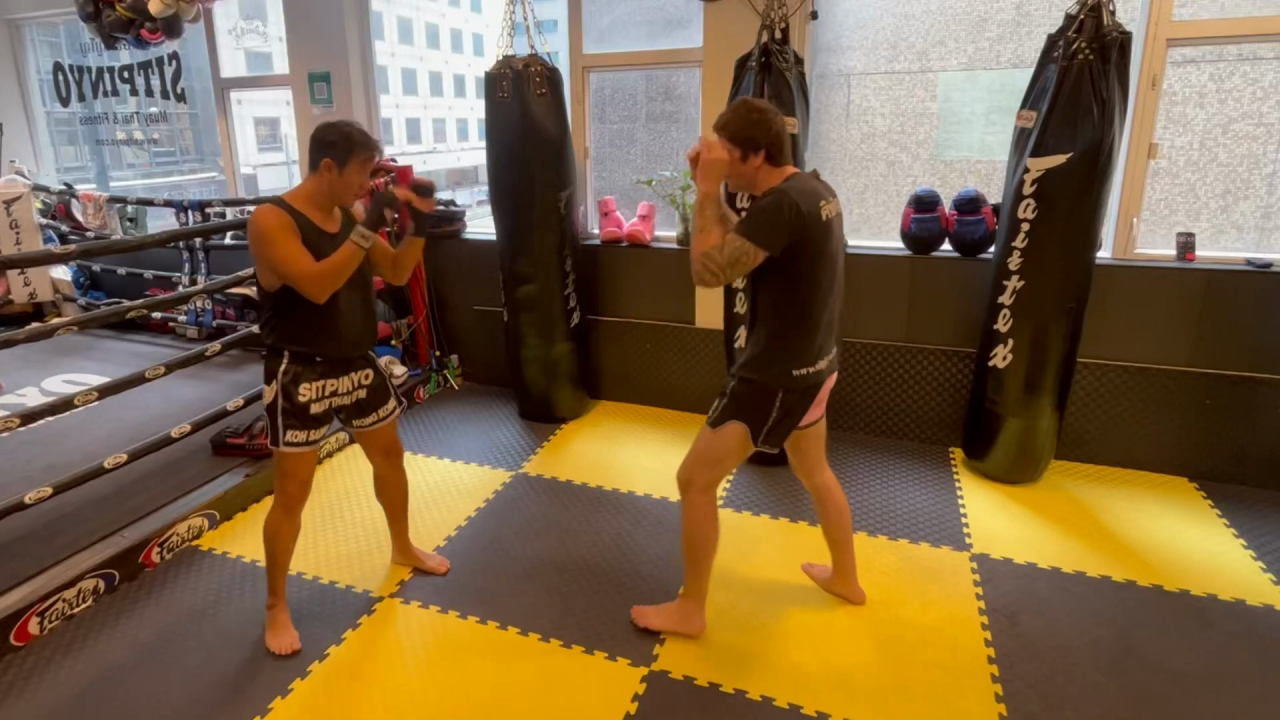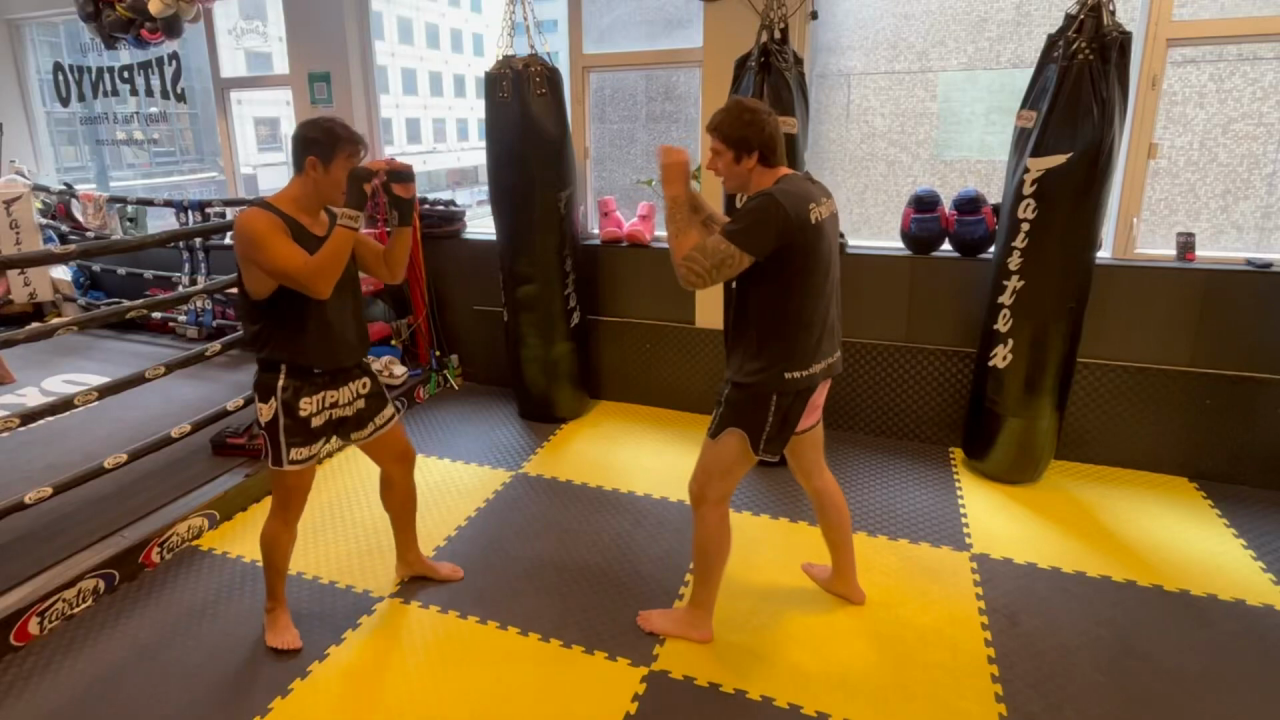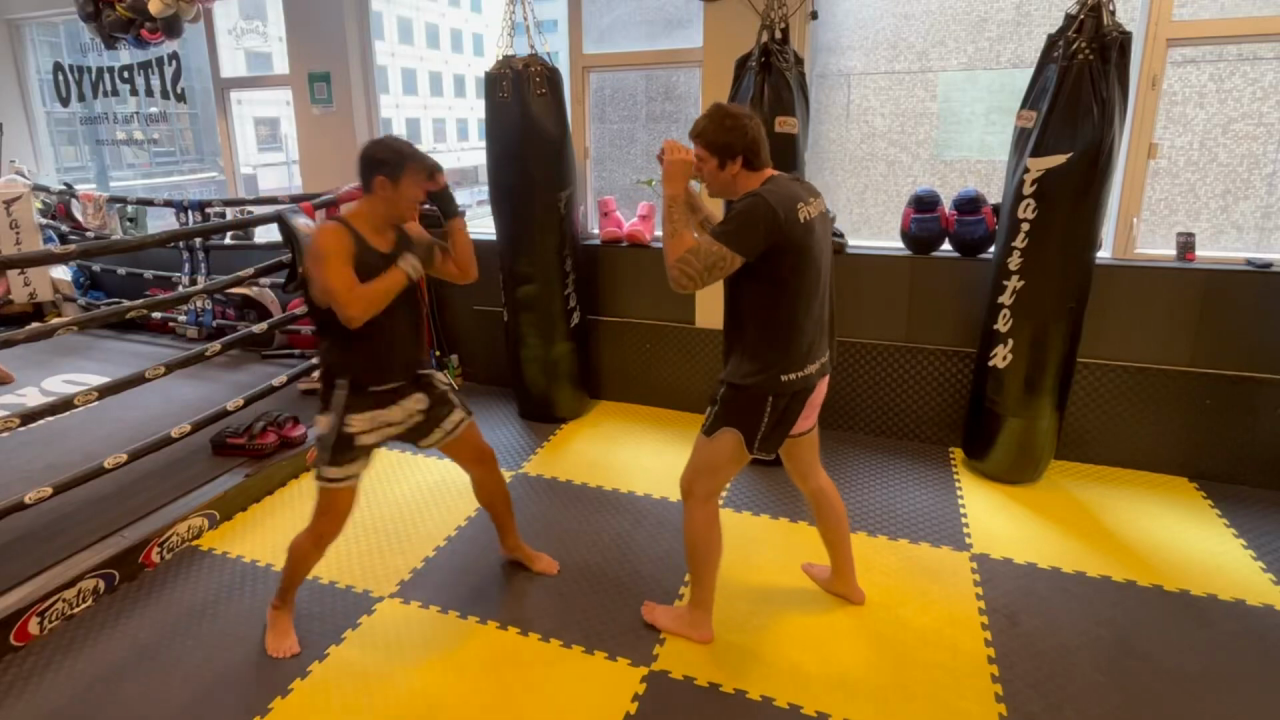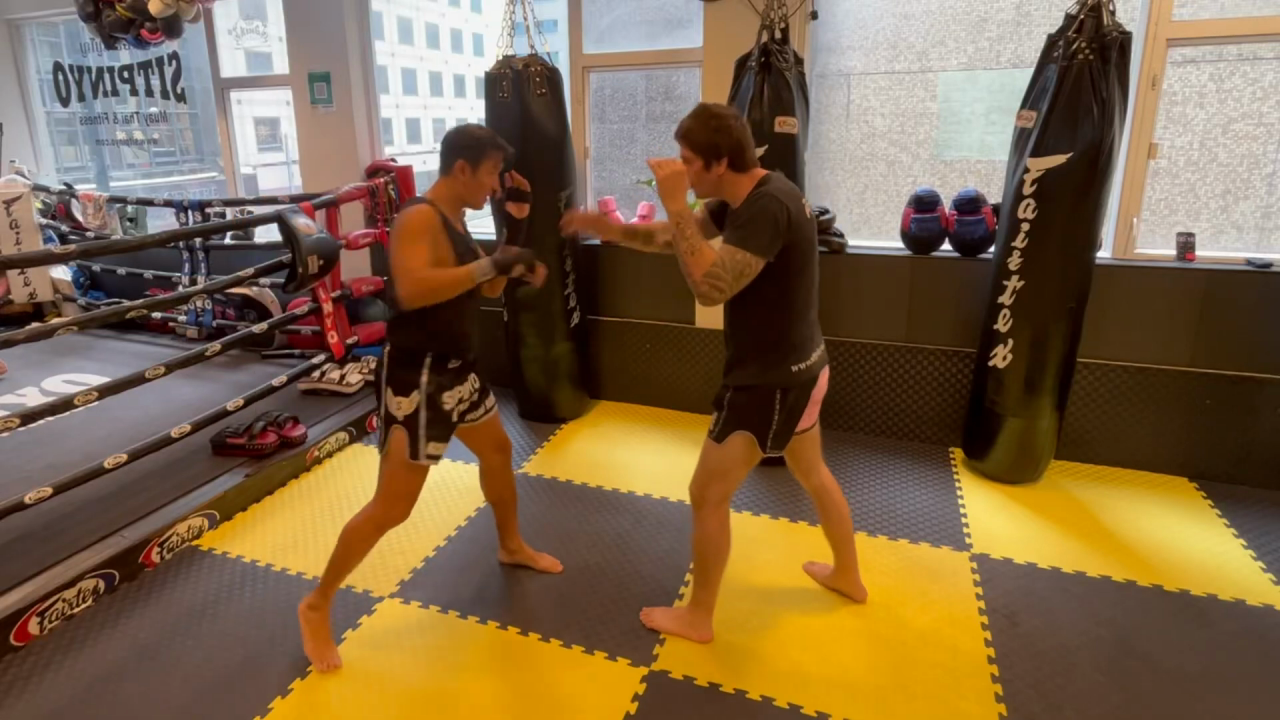
dt=0.4s
person 1, frame 1
left shoulder: (782, 203)
right shoulder: (815, 190)
left elbow: (709, 269)
right elbow: (741, 243)
left wrist: (705, 190)
right wrist: (712, 192)
left hip: (775, 376)
right hip: (813, 366)
left knee: (695, 479)
right knee: (815, 471)
left ankle: (689, 609)
right ankle: (846, 578)
person 1, frame 2
left shoulder: (772, 206)
right shoulder: (812, 192)
left elbow: (694, 272)
right elbow: (731, 242)
left wrist: (673, 195)
right wrist: (689, 195)
left hip: (769, 381)
right hip: (809, 369)
left knee: (707, 493)
right knee: (814, 474)
left ankle: (697, 616)
right ankle: (845, 578)
person 1, frame 3
left shoulder: (759, 208)
right shoulder: (800, 193)
left elbow: (684, 274)
right elbow: (717, 245)
left wrist: (676, 192)
right wrist: (684, 190)
left hip: (764, 382)
right hip: (803, 370)
left knee: (697, 490)
right knee: (809, 474)
left ankle: (697, 615)
right ankle: (845, 578)
person 1, frame 4
left shoulder: (766, 208)
right shoulder: (749, 198)
left elbow: (713, 284)
right elbow: (679, 239)
left wrist: (677, 200)
right wrist: (608, 227)
left hip: (767, 379)
right hip: (803, 365)
left knee: (709, 495)
right knee: (811, 472)
left ankle: (698, 617)
right ankle: (848, 576)
person 2, frame 1
left shoulder: (348, 215)
right shoulder: (271, 220)
left elbow: (399, 273)
right elbow: (317, 287)
left wrist: (416, 221)
right wrist: (367, 227)
left hip: (357, 364)
right hip: (299, 375)
left knee: (390, 454)
right knee: (291, 495)
left ankle: (402, 547)
right ankle: (276, 606)
person 2, frame 2
left shoulder: (334, 219)
right shoulder: (257, 225)
left elbow: (392, 271)
right elbow: (317, 283)
left wrist: (404, 209)
right wrist: (354, 208)
left hip: (351, 374)
right hip: (295, 387)
left knee: (399, 462)
right knee: (289, 506)
left ankle: (409, 556)
right ankle: (275, 608)
person 2, frame 3
left shoulder: (401, 231)
right shoulder: (329, 240)
left elbow: (463, 272)
right elbow: (353, 311)
left wrist: (446, 207)
right wrist: (411, 259)
left hip: (412, 385)
right hip: (356, 400)
left knee: (482, 459)
right knee: (329, 523)
left ankle: (514, 545)
right ankle: (281, 607)
person 2, frame 4
left shoulder: (453, 219)
right shoulder: (420, 219)
left elbow: (482, 289)
right elbow: (413, 292)
left wrist: (514, 222)
right wrist: (492, 261)
left hip: (456, 368)
right hip: (418, 377)
left knee: (497, 448)
right knee: (392, 507)
left ankle: (512, 546)
right ankle: (317, 605)
